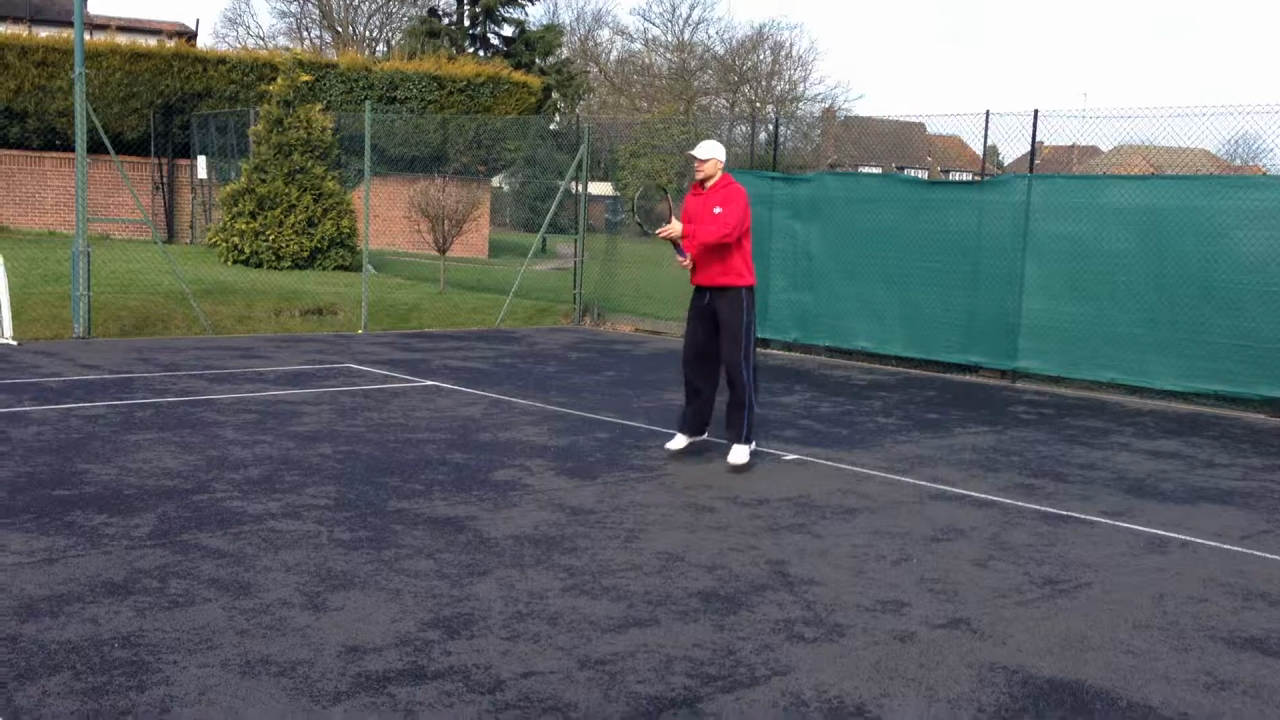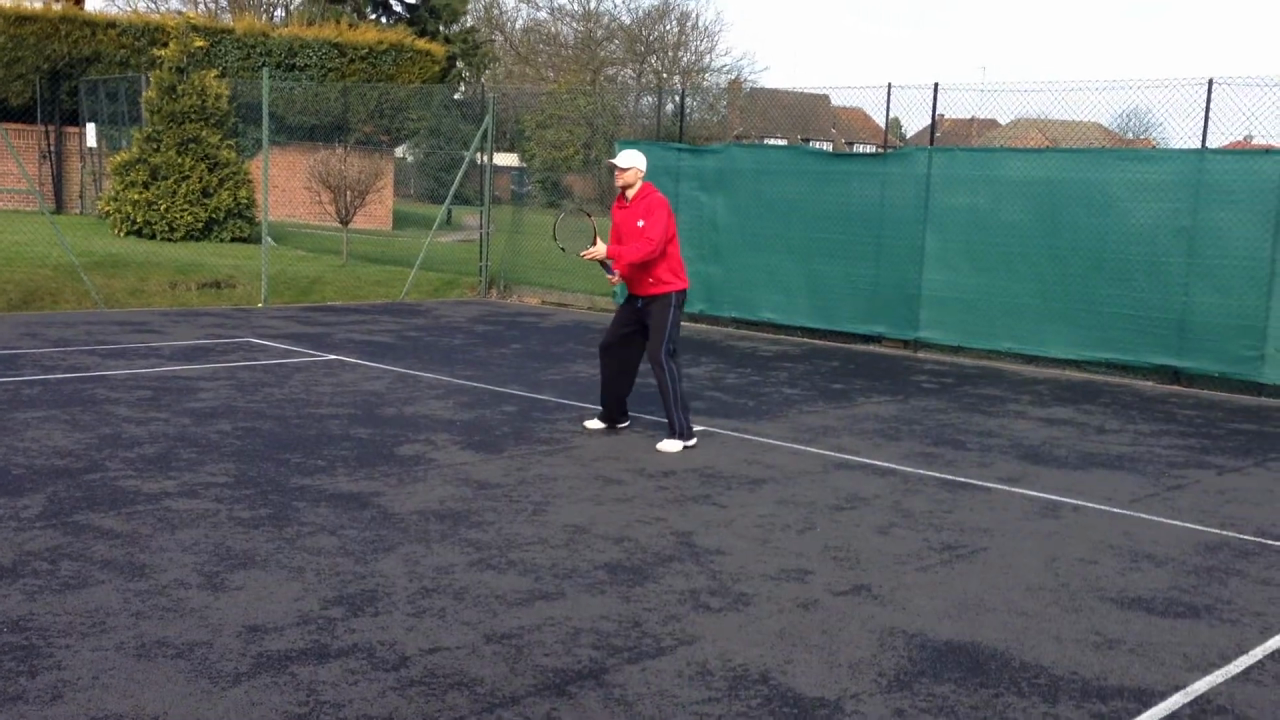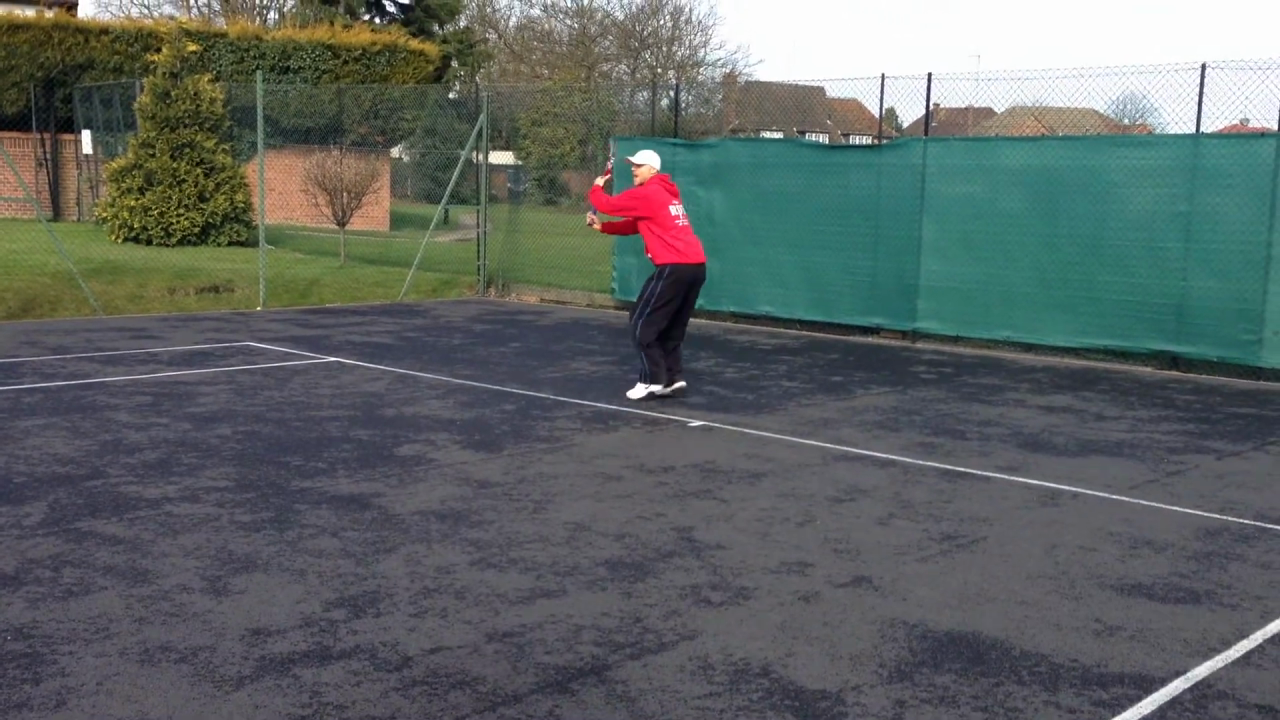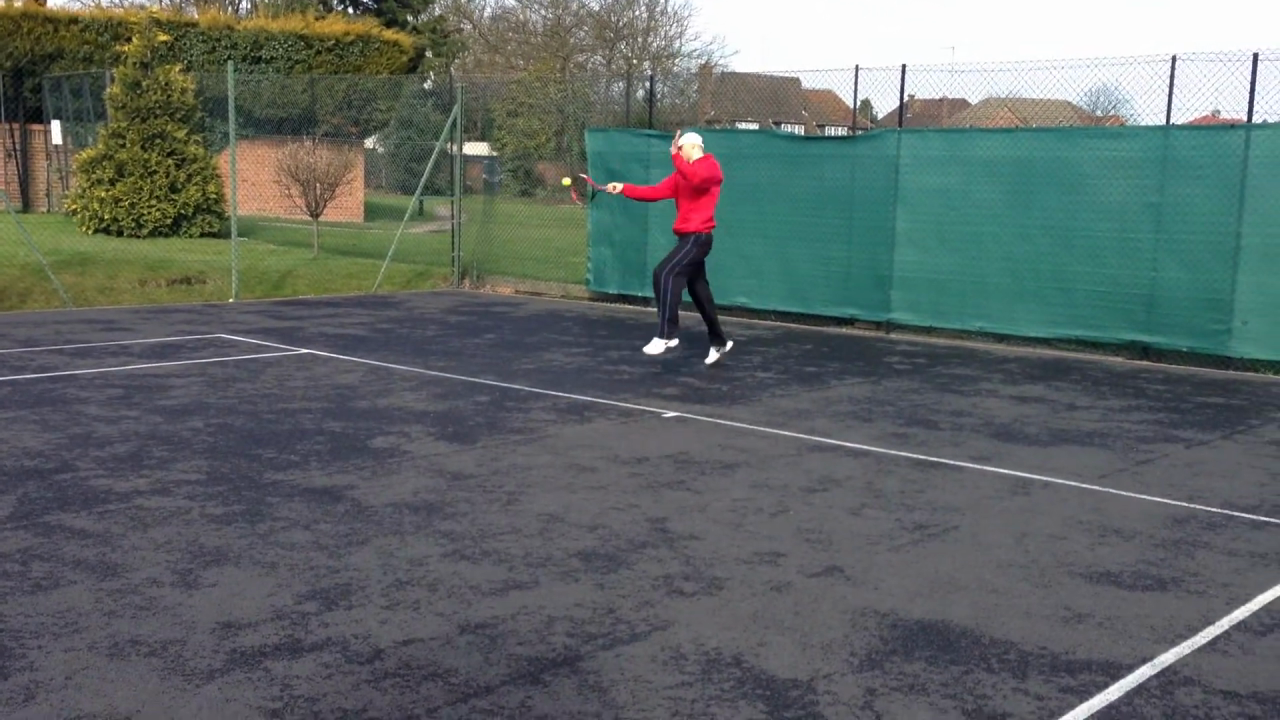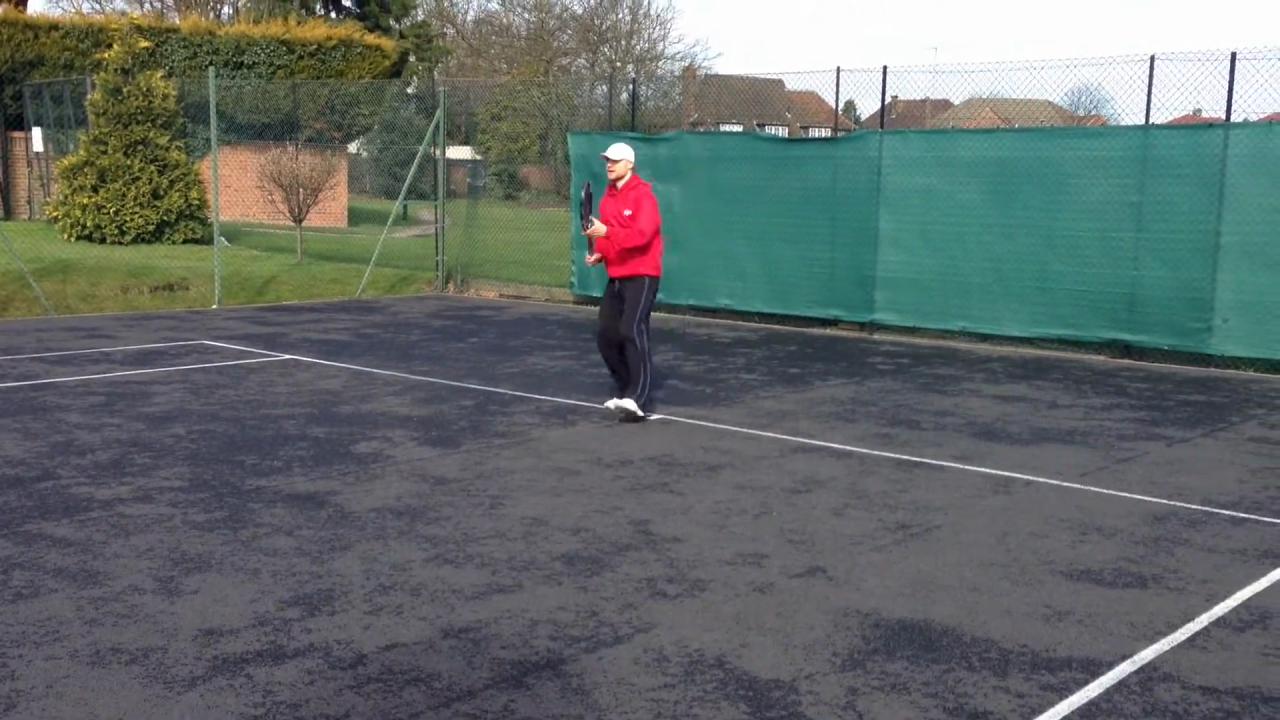
dt=1s
person 1, frame 1
left shoulder: (735, 194)
right shoulder: (692, 197)
left elbow: (725, 232)
right elbow: (687, 237)
left wrist: (684, 230)
right wrist: (686, 257)
left hip: (735, 290)
right hip: (702, 290)
left knee: (736, 361)
right knee: (695, 358)
left ankle: (742, 438)
right ankle: (692, 426)
person 1, frame 2
left shoulder: (656, 203)
right shoulder: (619, 207)
left elbow: (651, 247)
right elbow: (620, 246)
left wrist: (609, 253)
right wrist: (619, 272)
left hip: (667, 293)
right hip: (638, 294)
left knee: (660, 356)
right knee: (612, 348)
left ankle: (681, 432)
right ankle: (613, 415)
person 1, frame 3
left shoulder: (645, 193)
right shoulder: (667, 194)
left elbow: (607, 206)
right elbow: (633, 223)
left wrist: (596, 188)
right wrist: (602, 226)
left hip: (673, 267)
right hip: (697, 266)
left knee: (642, 320)
right knee: (673, 326)
left ankle: (651, 379)
right ankle: (673, 378)
person 1, frame 4
left shoulder: (710, 165)
right shoulder: (681, 175)
left elbow: (696, 179)
right elbow: (655, 193)
left wrist: (680, 158)
right wrist: (624, 188)
left hip: (697, 236)
right hip: (692, 237)
left knee: (665, 276)
right knee: (699, 290)
left ankle: (667, 335)
right ankle: (719, 341)
person 1, frame 5
left shoulder: (644, 196)
right shoulder: (607, 198)
left elbow: (641, 235)
left wrist: (606, 232)
right wrist: (598, 253)
left hip: (642, 278)
right hip: (616, 279)
left knee: (631, 331)
right knee: (607, 335)
left ankle: (639, 400)
right ankle: (627, 390)
